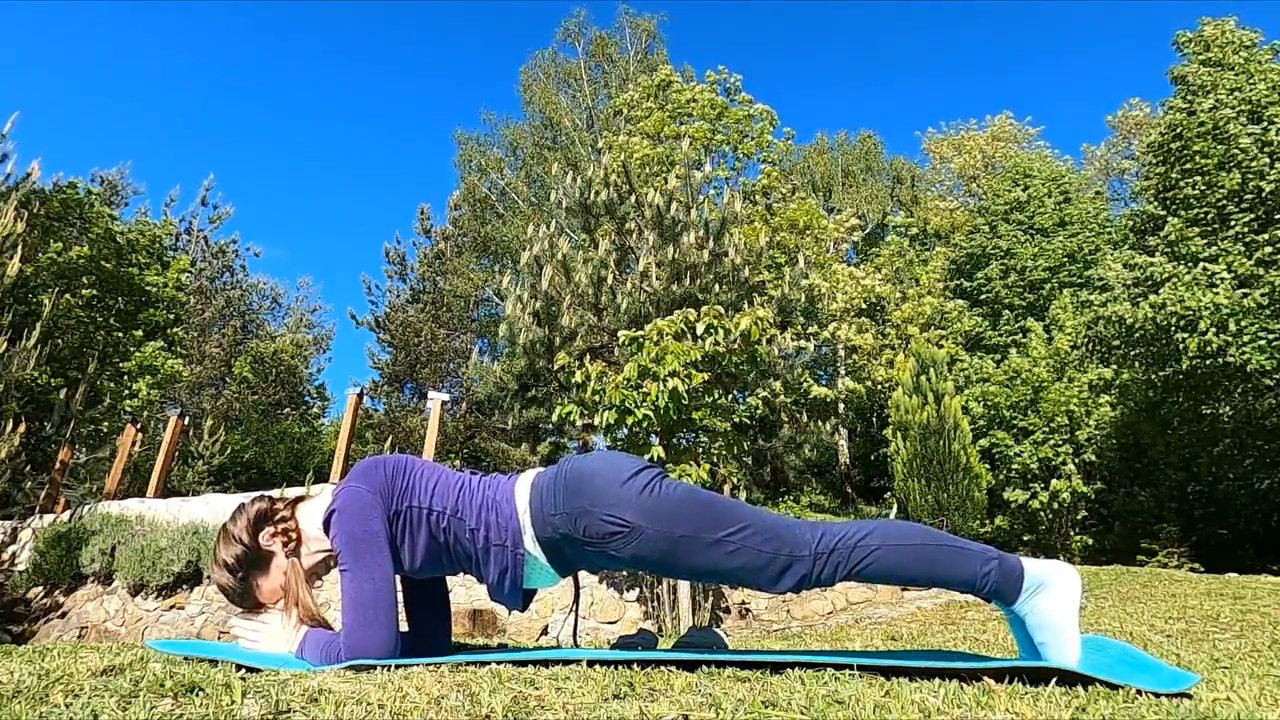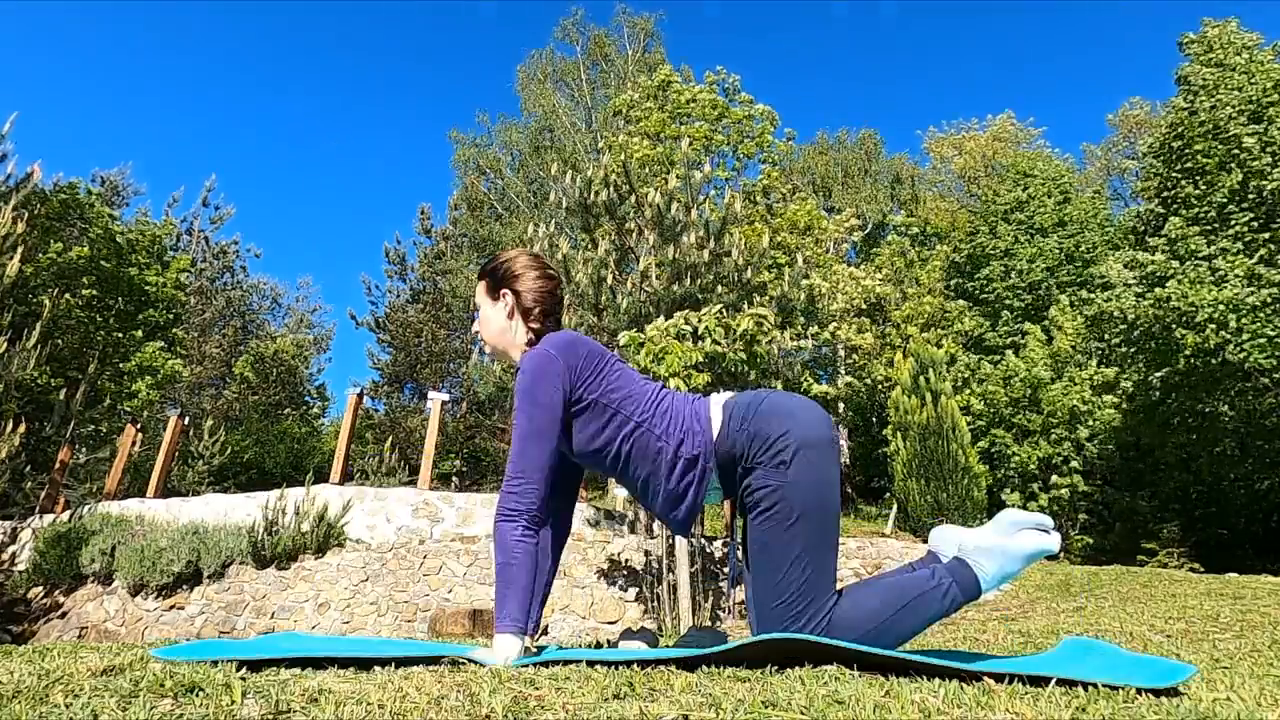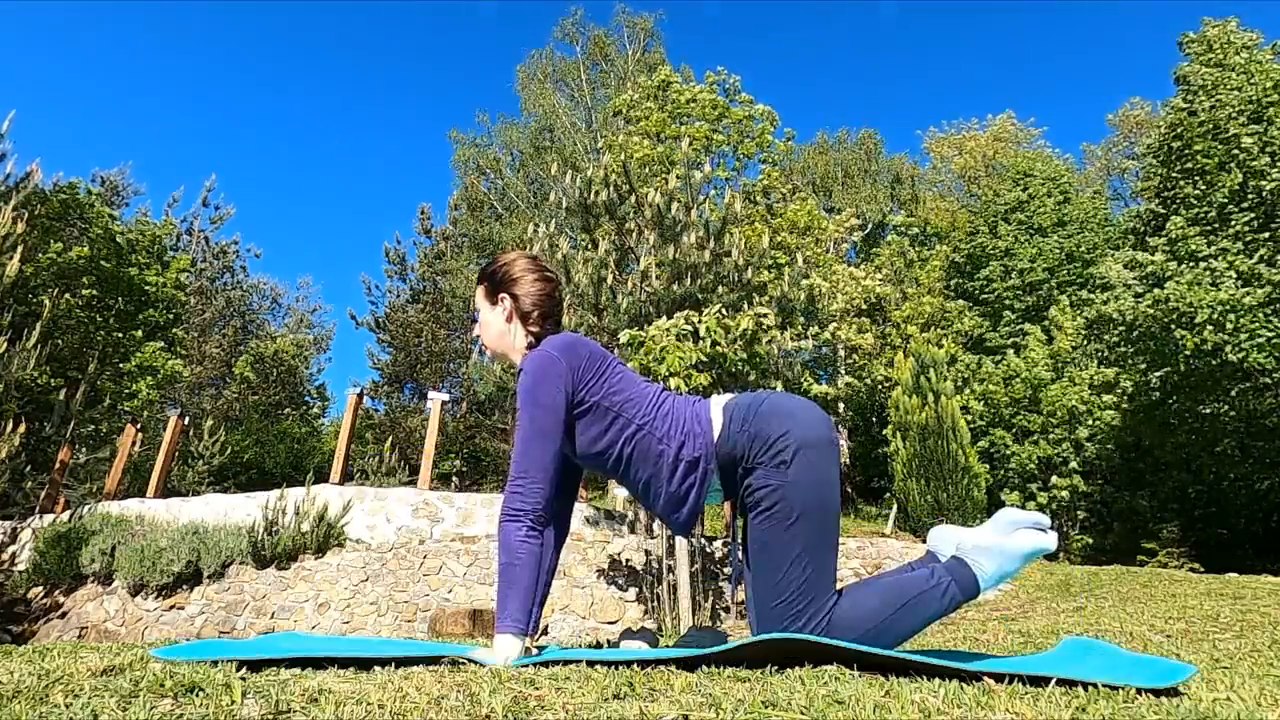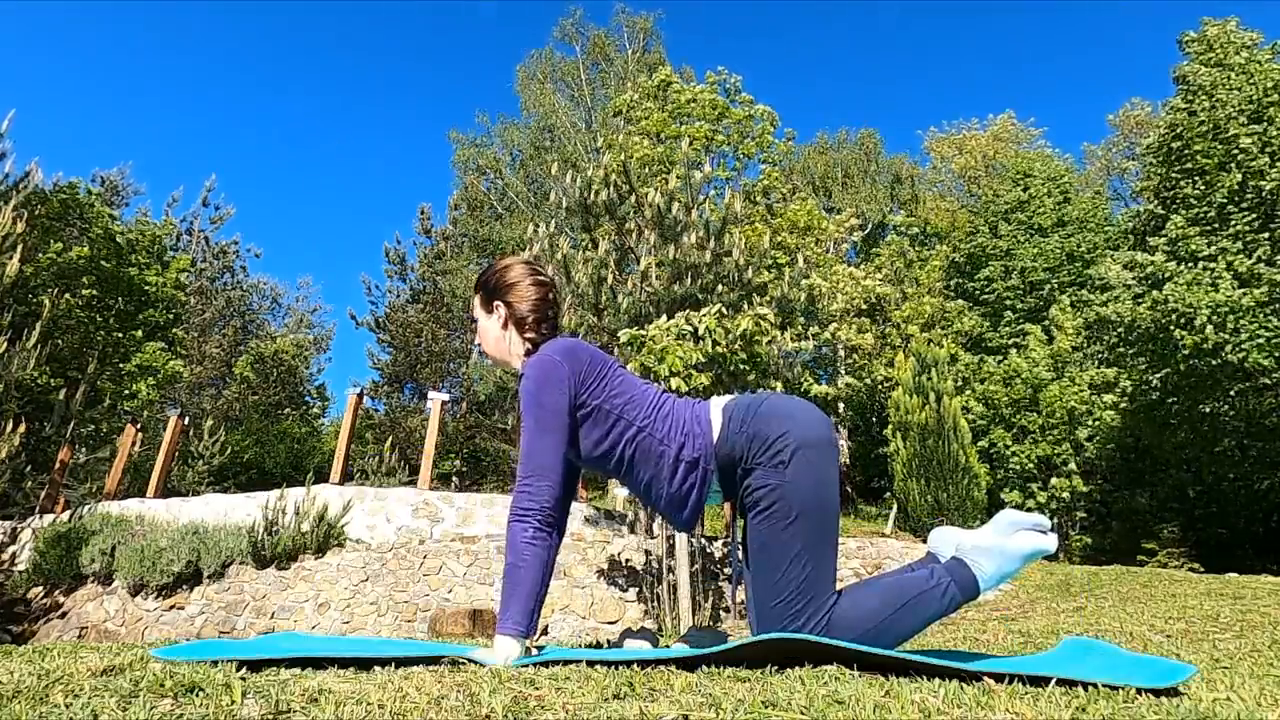
dt=0.3s
person 1, frame 1
left shoulder: (358, 495)
right shoulder: (380, 518)
left elbow: (372, 644)
right elbow: (429, 642)
left wrist: (297, 639)
right wrist: (299, 626)
left hip: (595, 509)
right hip: (586, 511)
left knee: (813, 554)
right knee: (813, 551)
left ankle: (1022, 578)
right ankle: (1014, 580)
person 1, frame 2
left shoulder: (549, 360)
right shoulder: (553, 371)
left elbow: (521, 511)
right elbow: (549, 520)
left wrist: (505, 644)
right wrist: (518, 636)
left hip: (772, 441)
right hip: (761, 448)
left knee: (806, 641)
right knee: (801, 634)
left ankle: (975, 563)
right ankle: (955, 556)
person 1, frame 3
left shoulder: (551, 361)
right shoulder: (557, 375)
left elbow: (525, 509)
right elbow: (551, 516)
left wrist: (508, 641)
right wrist: (520, 630)
left hip: (776, 441)
right hip: (764, 448)
left knee: (803, 637)
right knee: (790, 628)
left ankle: (971, 566)
right ankle: (947, 557)
person 1, frame 4
left shoulder: (550, 365)
right shoulder: (560, 378)
left elbow: (534, 512)
right elbow: (550, 516)
left wrist: (508, 640)
right wrist: (518, 634)
left hip: (775, 442)
right hip: (766, 447)
left knee: (802, 637)
right knee: (788, 628)
left ankle: (968, 569)
right ankle: (946, 558)
